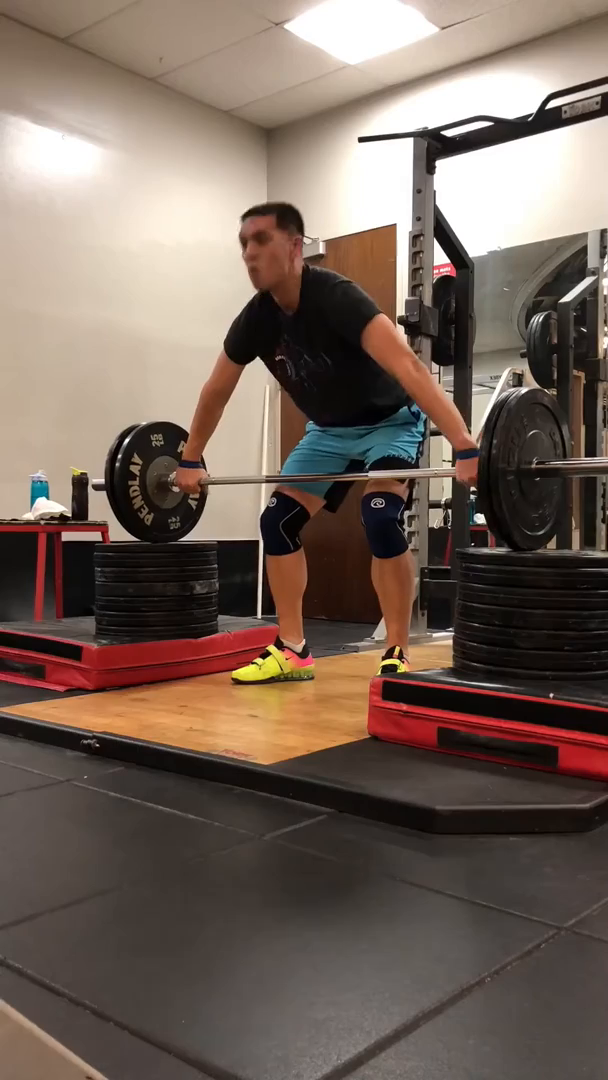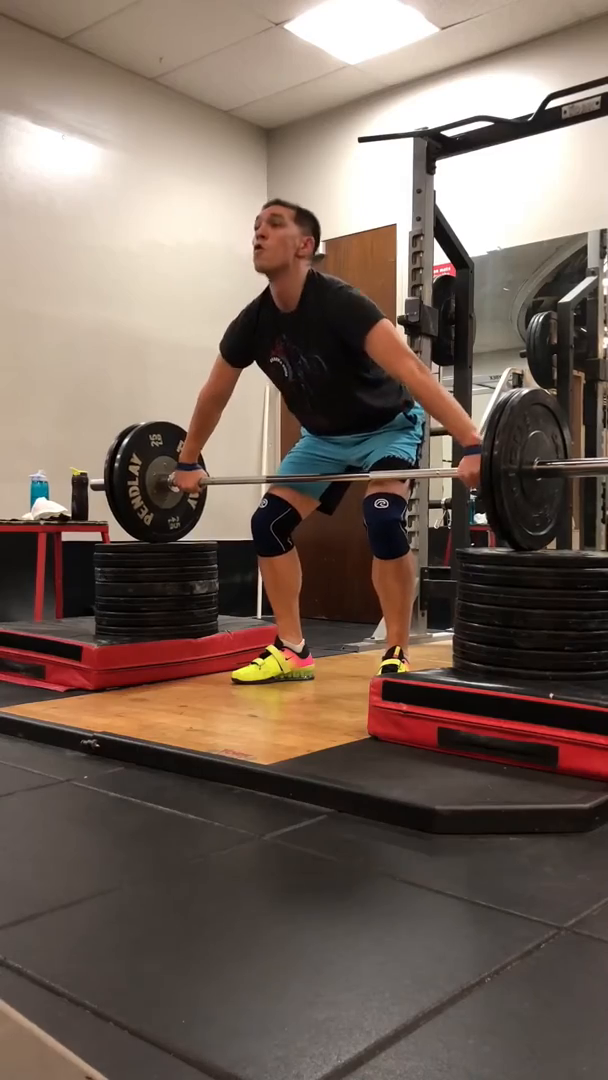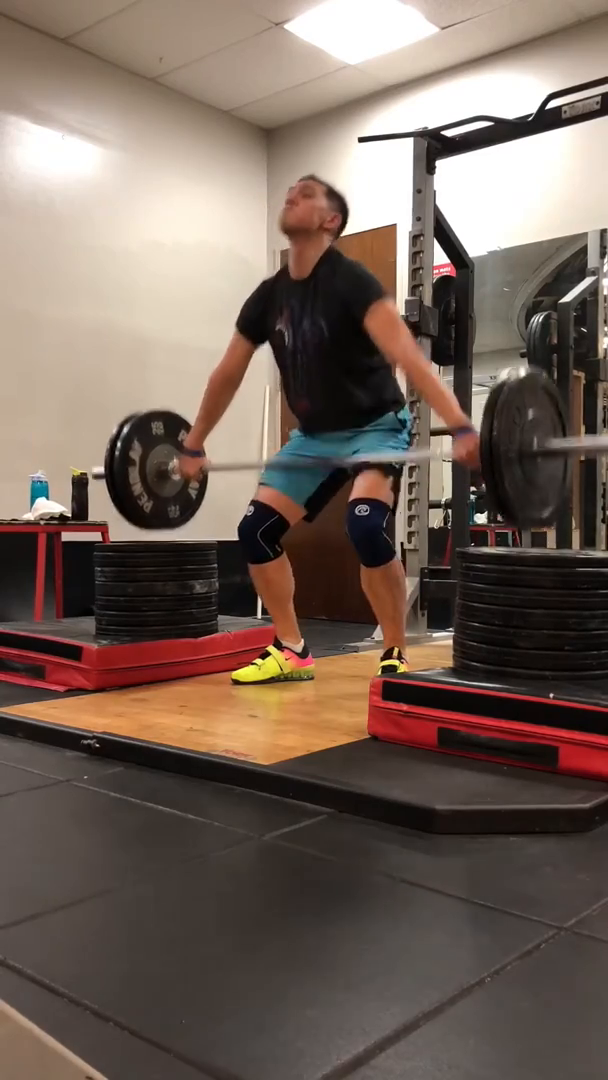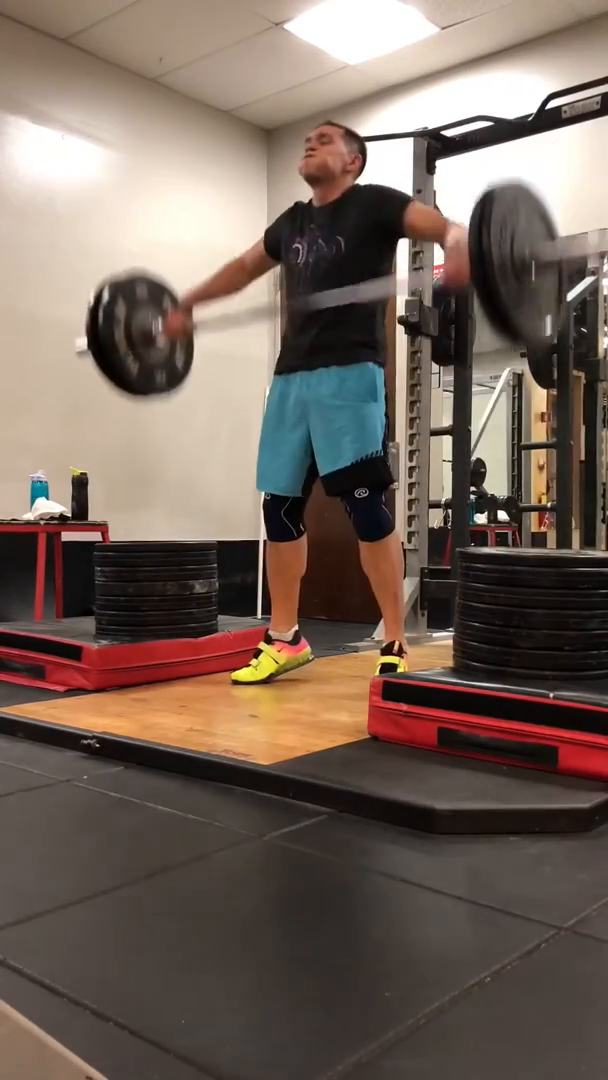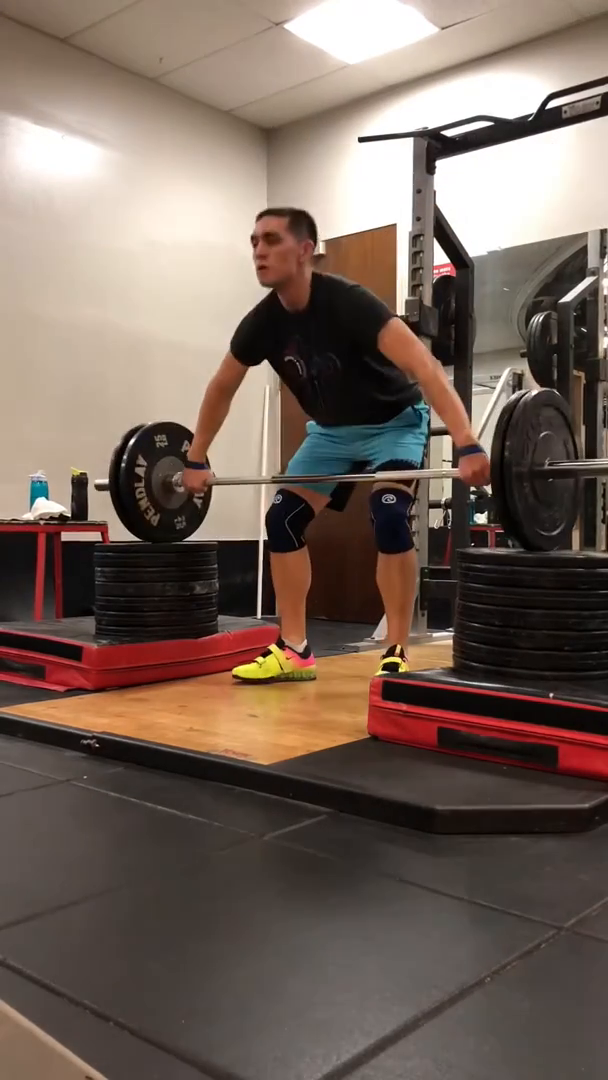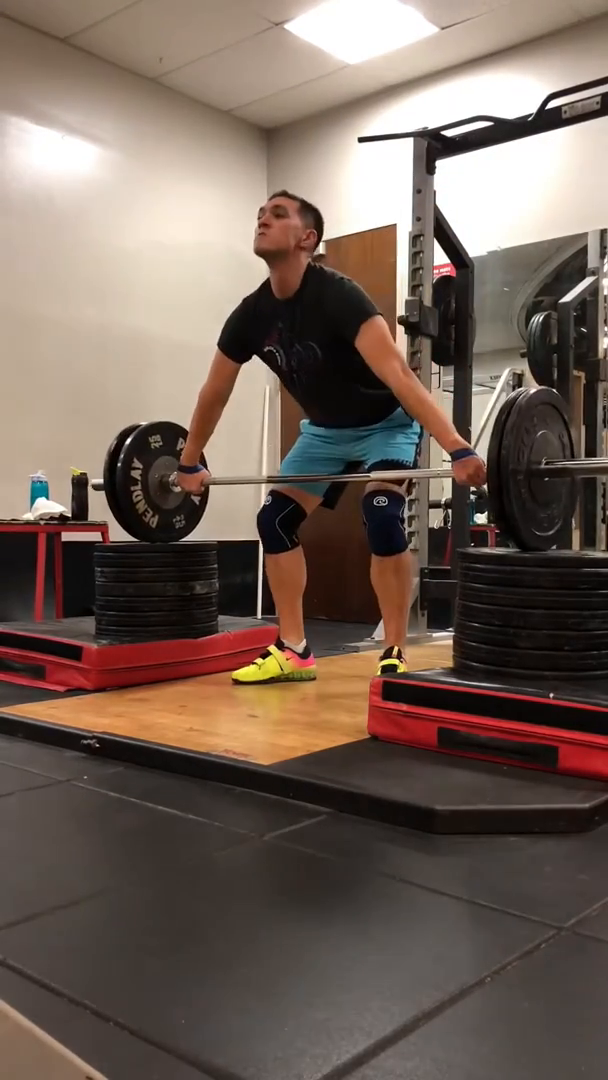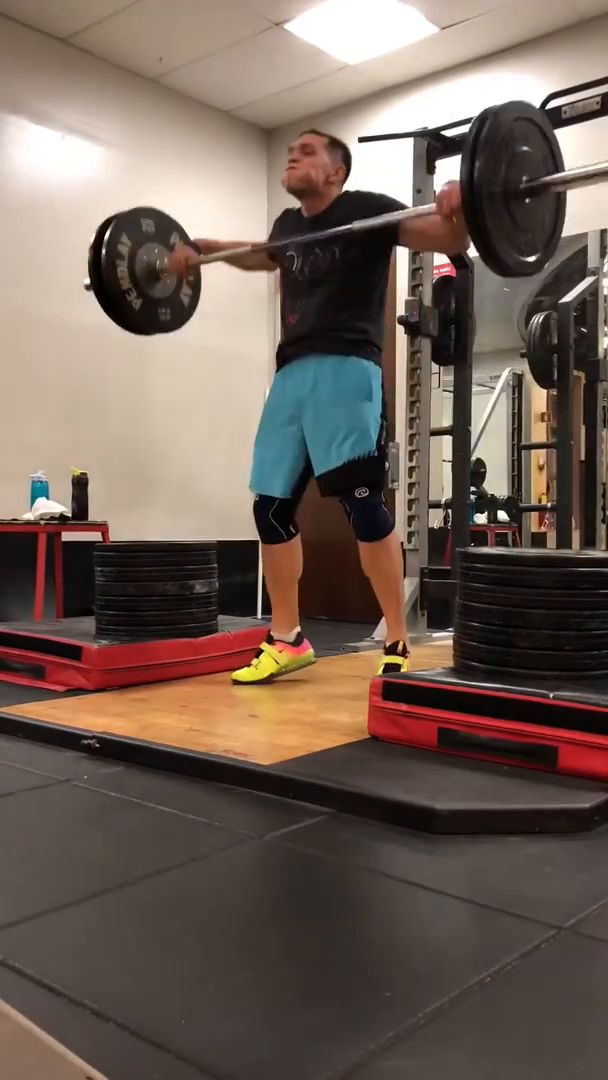
dt=0.7s
person 1, frame 1
left shoulder: (336, 297)
right shoulder: (254, 320)
left elbow: (407, 369)
right elbow: (216, 392)
left wrist: (467, 451)
right wrist: (190, 461)
left hip: (389, 422)
right hip: (330, 428)
left knee: (380, 518)
right knee: (278, 520)
left ankle: (397, 656)
right ankle: (292, 651)
person 1, frame 2
left shoulder: (340, 303)
right shoulder: (253, 322)
left elbow: (412, 372)
right elbow: (214, 395)
left wrist: (472, 448)
right wrist: (188, 463)
left hip: (386, 426)
right hip: (324, 436)
left knee: (383, 520)
right knee: (269, 522)
left ankle: (397, 659)
right ankle: (292, 651)
person 1, frame 3
left shoulder: (350, 281)
right shoulder: (268, 297)
left elbow: (405, 352)
right elbow: (227, 375)
left wrist: (460, 427)
right wrist: (193, 446)
left hip: (373, 428)
right hip: (314, 434)
left knee: (365, 524)
right knee: (256, 527)
left ankle: (396, 657)
right ankle: (291, 650)
person 1, frame 4
left shoulder: (373, 203)
right shoulder: (293, 220)
left elbow: (443, 227)
right elbow: (243, 268)
left wrist: (457, 250)
right wrist: (186, 304)
left hip: (349, 376)
right hip: (293, 377)
left knee: (365, 504)
right knee: (279, 507)
left ankle: (395, 649)
right ankle: (285, 639)
person 1, frame 5
left shoulder: (348, 303)
right shoulder: (261, 323)
left elbow: (425, 368)
right elbow: (221, 390)
left wrist: (467, 445)
right wrist: (196, 460)
left hip: (393, 422)
right hip: (331, 429)
left knee: (389, 515)
right knee: (282, 518)
left ankle: (397, 656)
right ankle: (294, 651)
person 1, frame 6
left shoulder: (337, 296)
right shoulder: (251, 314)
left elbow: (396, 373)
right elbow: (214, 393)
left wrist: (458, 449)
right wrist: (189, 461)
left hip: (384, 423)
right hip: (325, 429)
left knee: (381, 516)
right knee: (277, 517)
left ankle: (395, 657)
right ankle: (293, 651)
person 1, frame 7
left shoulder: (365, 209)
right shoulder: (288, 224)
left elbow: (450, 237)
right elbow: (264, 257)
left wrist: (451, 213)
right wrist: (200, 248)
left hip: (344, 370)
right hip: (291, 374)
left knee: (362, 500)
right knee: (271, 506)
left ankle: (397, 647)
right ankle: (286, 639)
